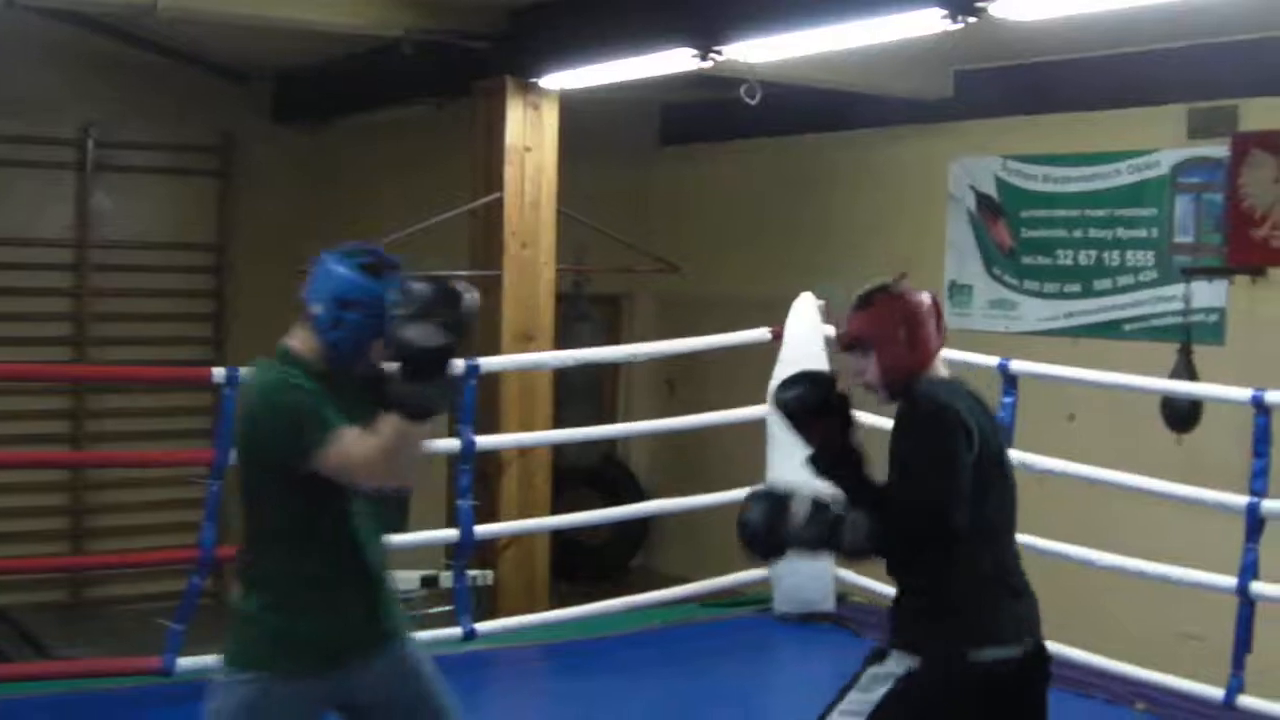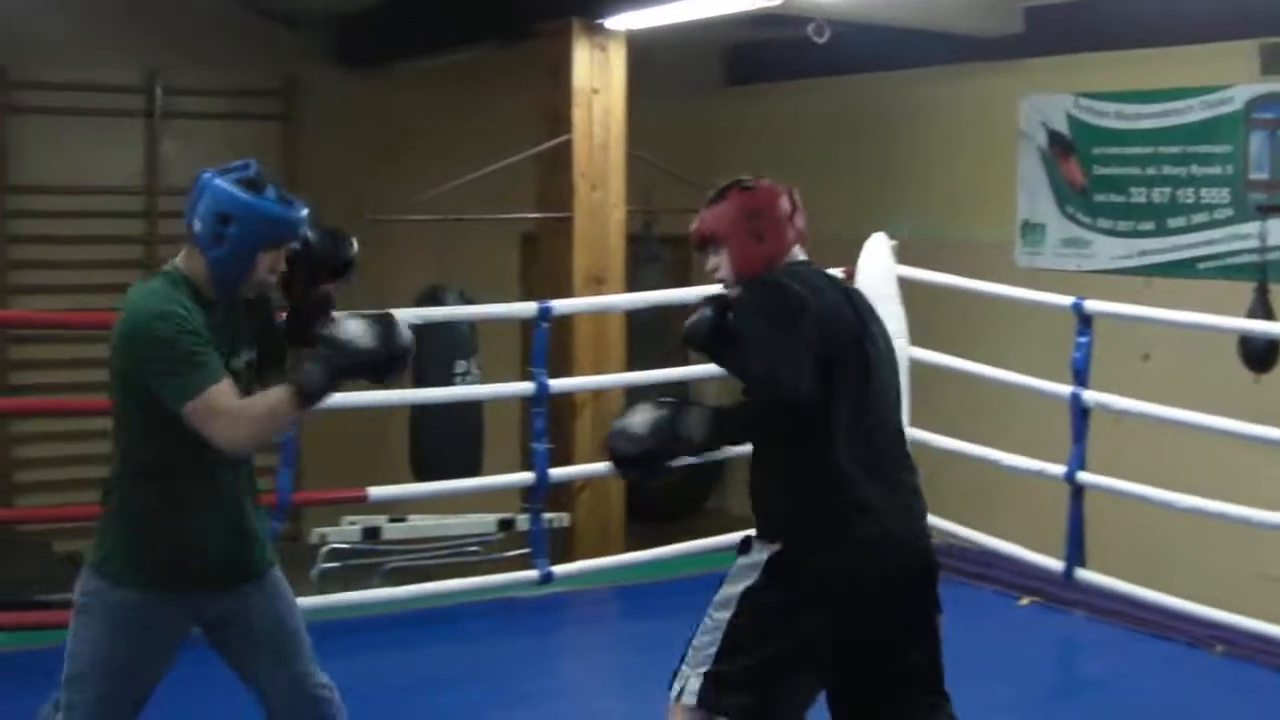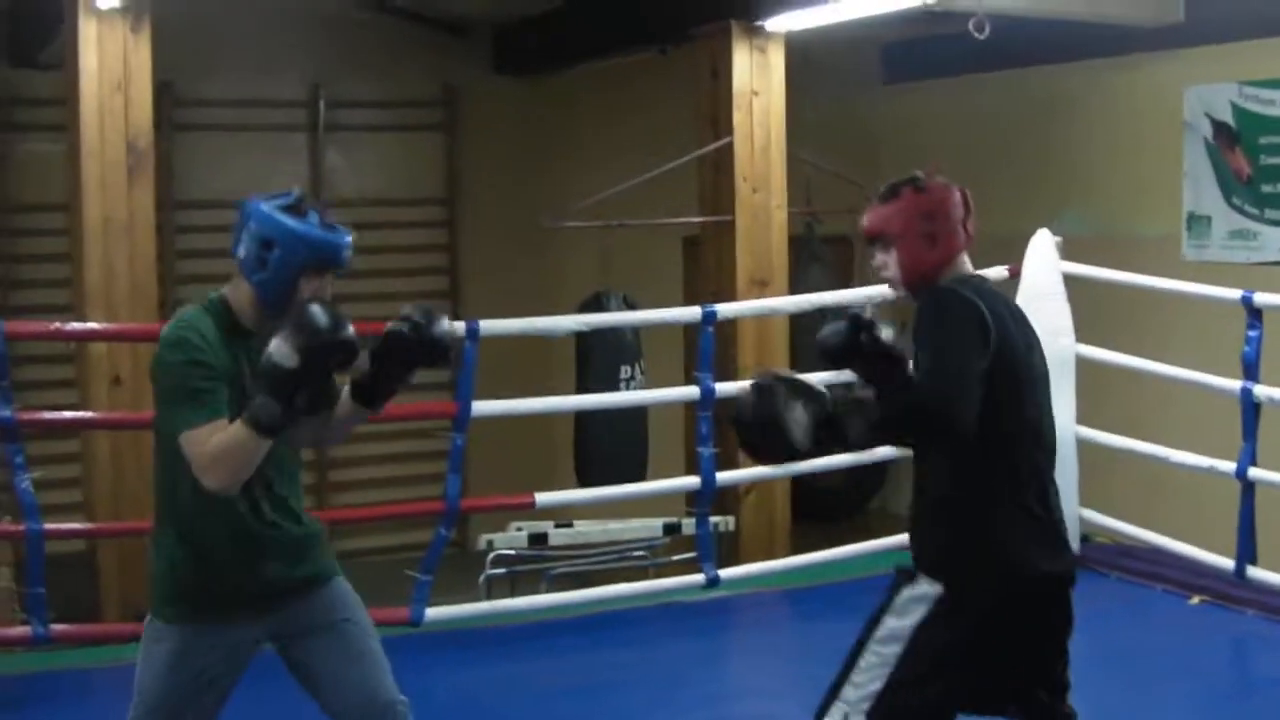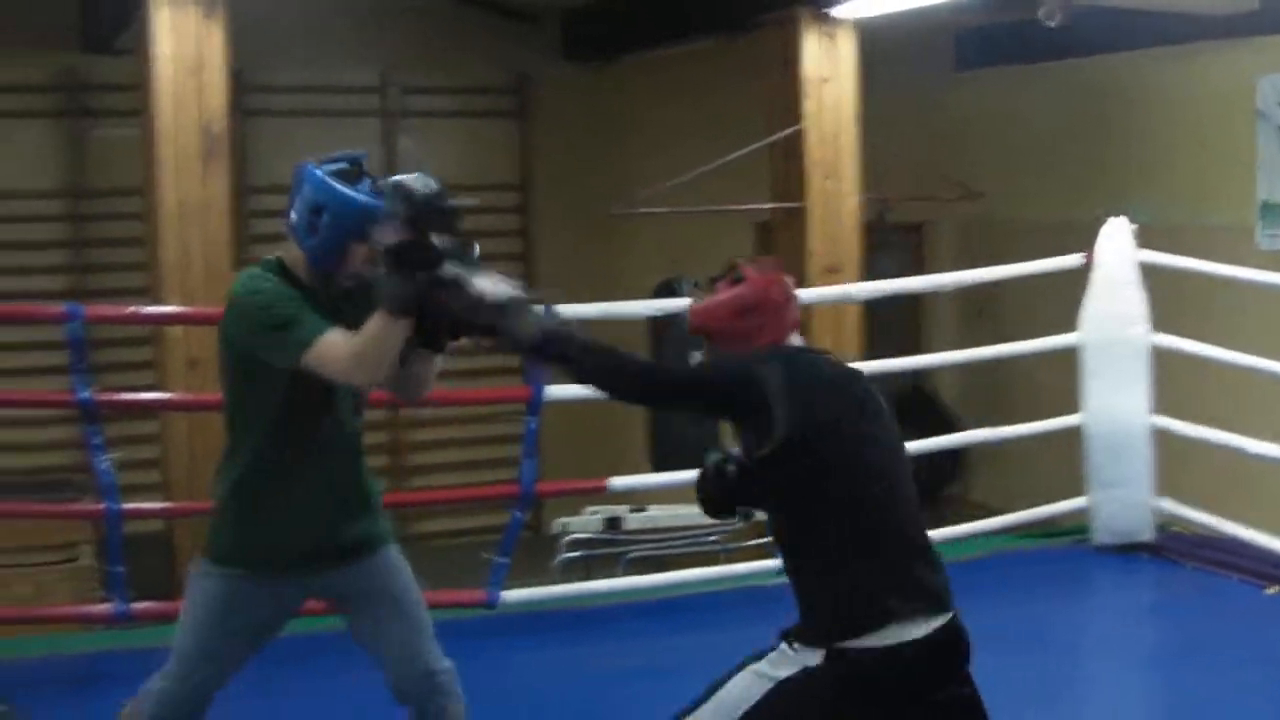
dt=0.5s
person 1, frame 1
left shoulder: (350, 377)
right shoulder: (275, 393)
right elbow: (379, 470)
left wrist: (430, 359)
right wrist: (421, 374)
left hip: (367, 633)
right hip: (281, 649)
person 1, frame 2
left shoulder: (240, 301)
right shoulder: (158, 316)
left elbow: (273, 390)
right elbow: (235, 430)
left wrist: (325, 332)
right wrist: (328, 367)
left hip: (236, 555)
right hip: (141, 569)
person 1, frame 3
left shoulder: (290, 329)
right shoulder: (190, 342)
left elbow: (323, 430)
right elbow: (216, 472)
left wrist: (380, 373)
right wrist: (278, 386)
left hip: (299, 572)
right hip: (204, 589)
person 1, frame 4
left shoulder: (359, 287)
right shoulder: (259, 298)
left elbow: (414, 387)
right elbow: (359, 369)
left wrist: (432, 298)
right wrist: (404, 279)
left hip: (352, 528)
right hip: (257, 541)
person 2, frame 1
left shoulder: (931, 413)
right shoulder: (965, 408)
left elbow: (928, 528)
right elbow: (906, 515)
left wrist: (815, 524)
right wrist: (835, 448)
left hip: (945, 648)
right hip: (1009, 639)
person 2, frame 2
left shoulder: (778, 294)
right shoulder: (849, 302)
left elbow: (784, 400)
left wrist: (681, 429)
right wrist: (739, 352)
left hip: (811, 542)
right hip: (896, 539)
person 2, frame 3
left shoulder: (952, 307)
right shoulder: (998, 308)
left elbow: (944, 417)
left wrist: (828, 425)
right wrist: (884, 363)
left hip: (965, 566)
right hip: (1036, 558)
person 2, frame 4
left shoulder: (757, 381)
right shoulder: (851, 385)
left elbow: (627, 377)
left wrist: (506, 317)
right wrist: (748, 483)
left hip: (854, 644)
